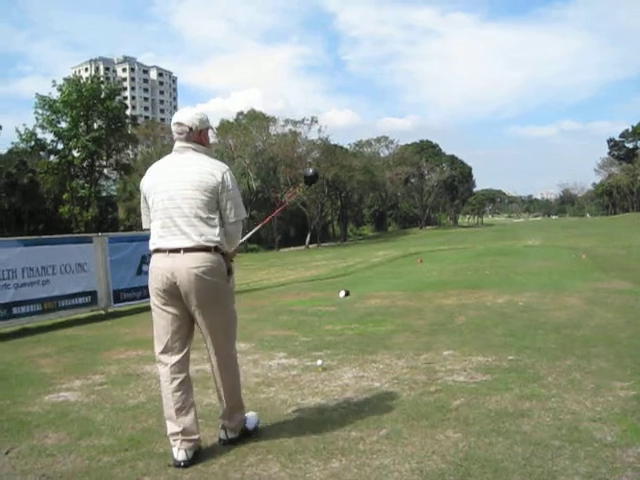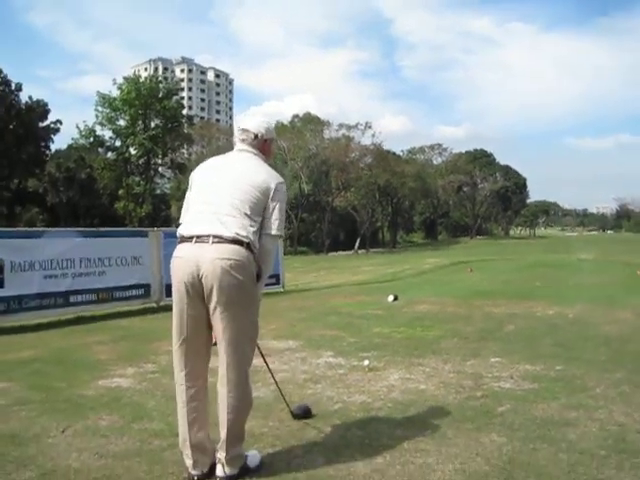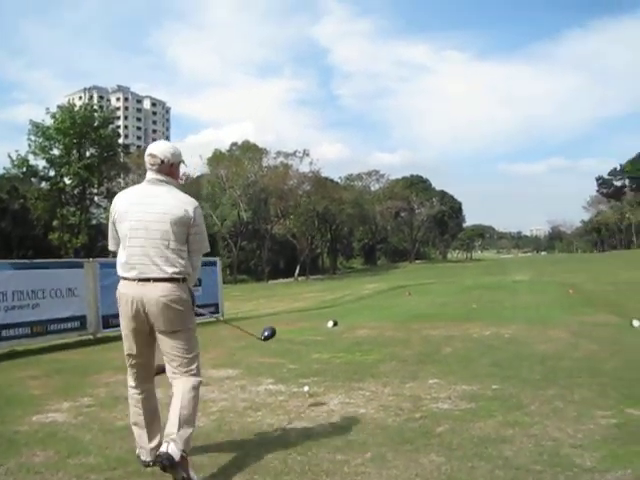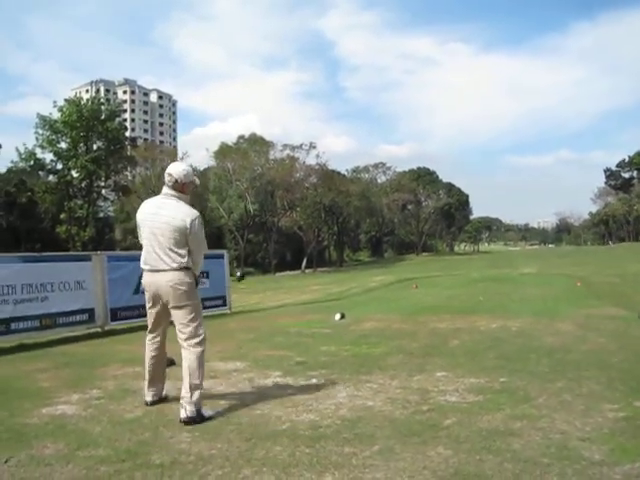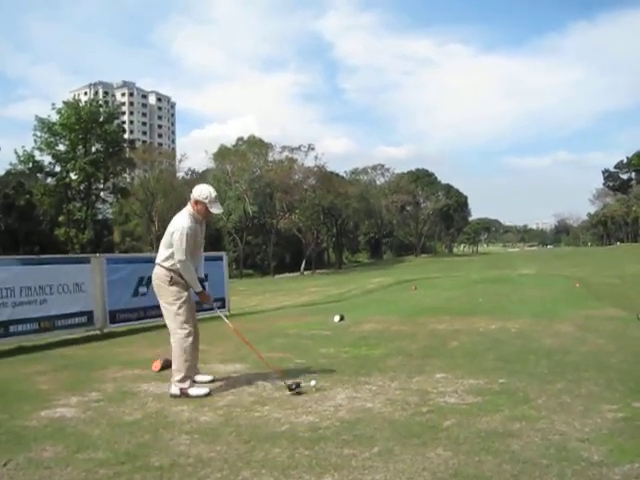
dt=1s
person 1, frame 1
left shoulder: (152, 174)
right shoulder: (217, 170)
left elbow: (150, 226)
right elbow: (233, 228)
right wrist: (223, 252)
left hip: (160, 265)
right hip: (203, 264)
left knee: (170, 357)
right knee: (222, 349)
left ankle: (183, 443)
right ankle: (234, 423)
person 1, frame 2
left shoulder: (204, 167)
right shoulder: (271, 179)
right elbow: (269, 241)
right wrist: (256, 283)
left hip: (184, 255)
right hip: (230, 260)
left knee: (188, 366)
right knee: (233, 365)
person 1, frame 3
left shoulder: (121, 200)
right shoulder: (187, 205)
left elbow: (116, 248)
right elbow: (196, 257)
left hip: (129, 290)
right hip: (169, 292)
left knee: (139, 374)
right knee: (184, 373)
left ankle: (148, 448)
right ankle: (173, 446)
person 1, frame 4
left shoulder: (144, 208)
right shoulder: (189, 215)
left elbow: (144, 242)
right elbow: (197, 254)
right wrist: (193, 275)
left hip: (150, 277)
right hip: (177, 280)
left knee: (155, 336)
right knee: (192, 341)
left ankle: (153, 392)
right ankle: (190, 407)
person 1, frame 5
left shoulder: (199, 220)
right shoulder: (183, 225)
left elbow: (197, 252)
right elbow: (183, 263)
left wrist: (201, 279)
right wrist: (199, 289)
left hip: (179, 278)
right hip: (167, 279)
left knee: (190, 327)
right knee: (181, 330)
left ankle: (189, 373)
right ankle: (181, 384)
